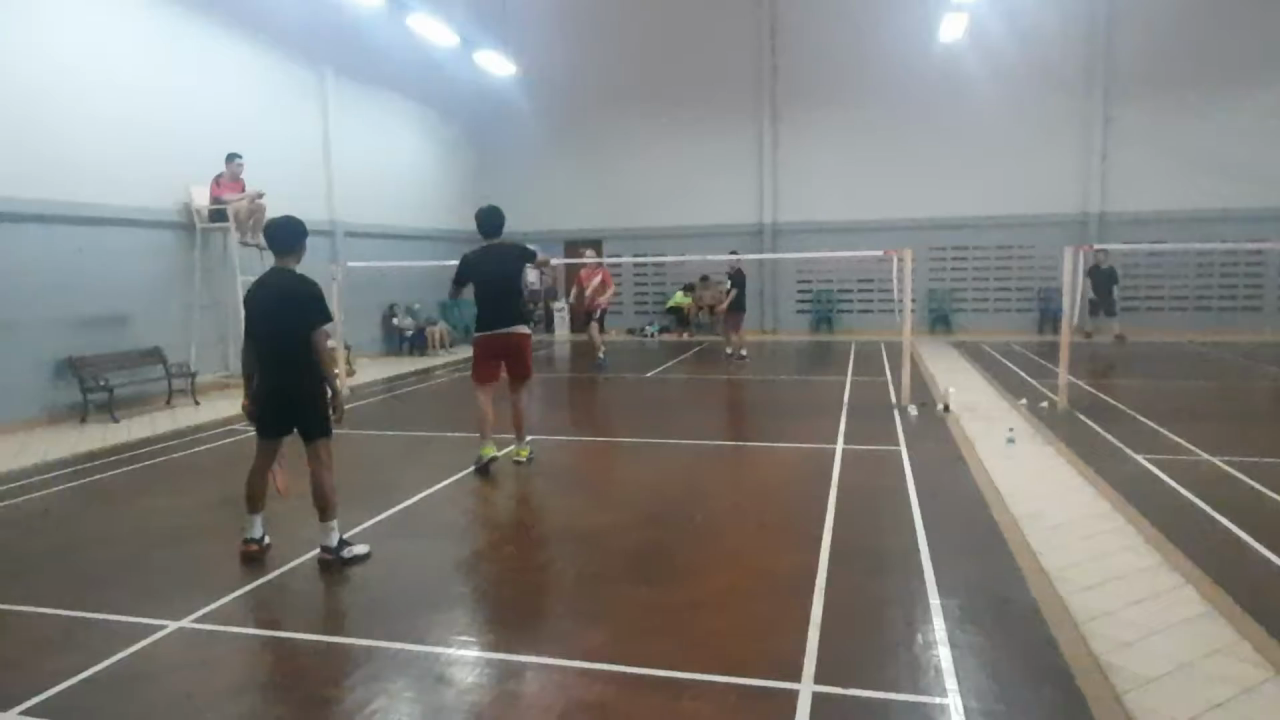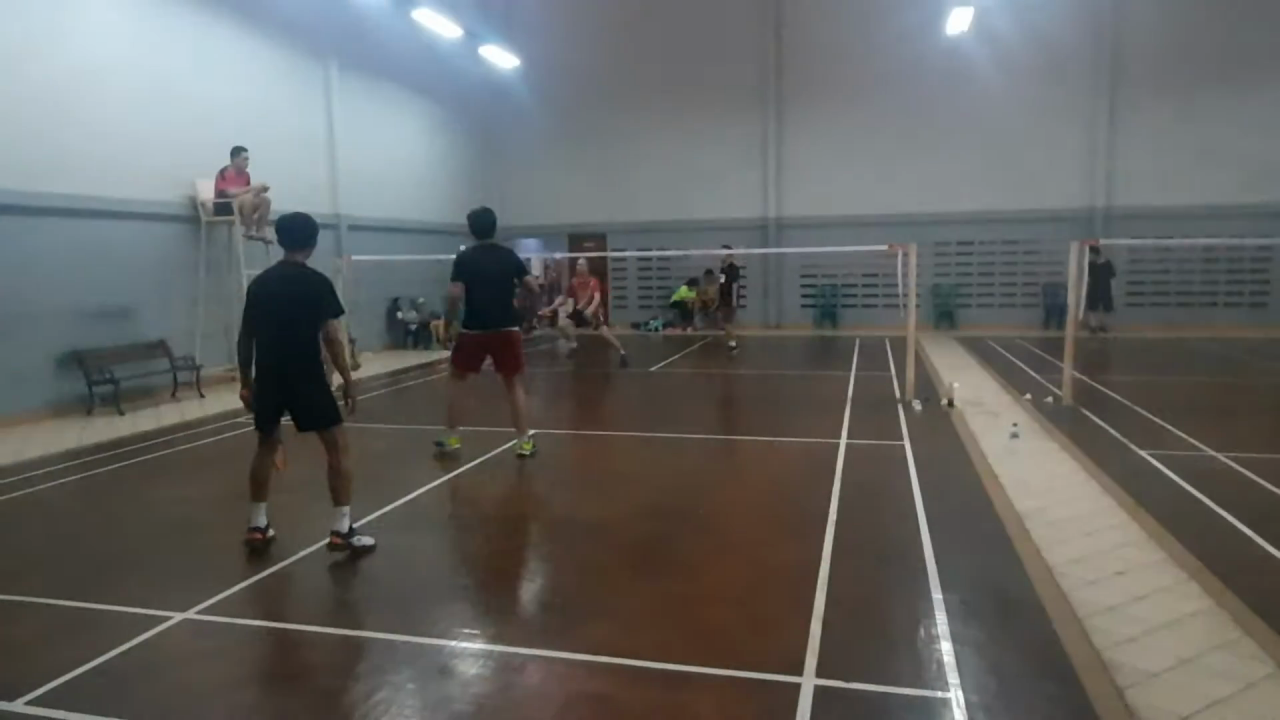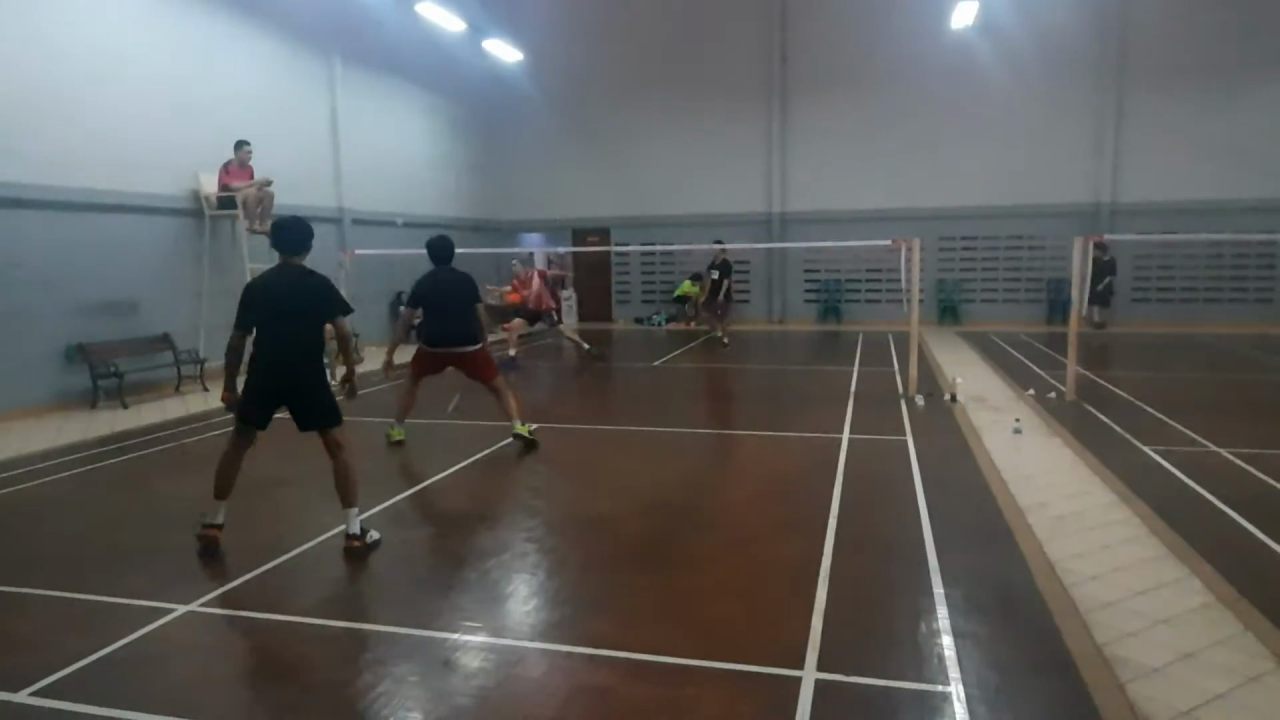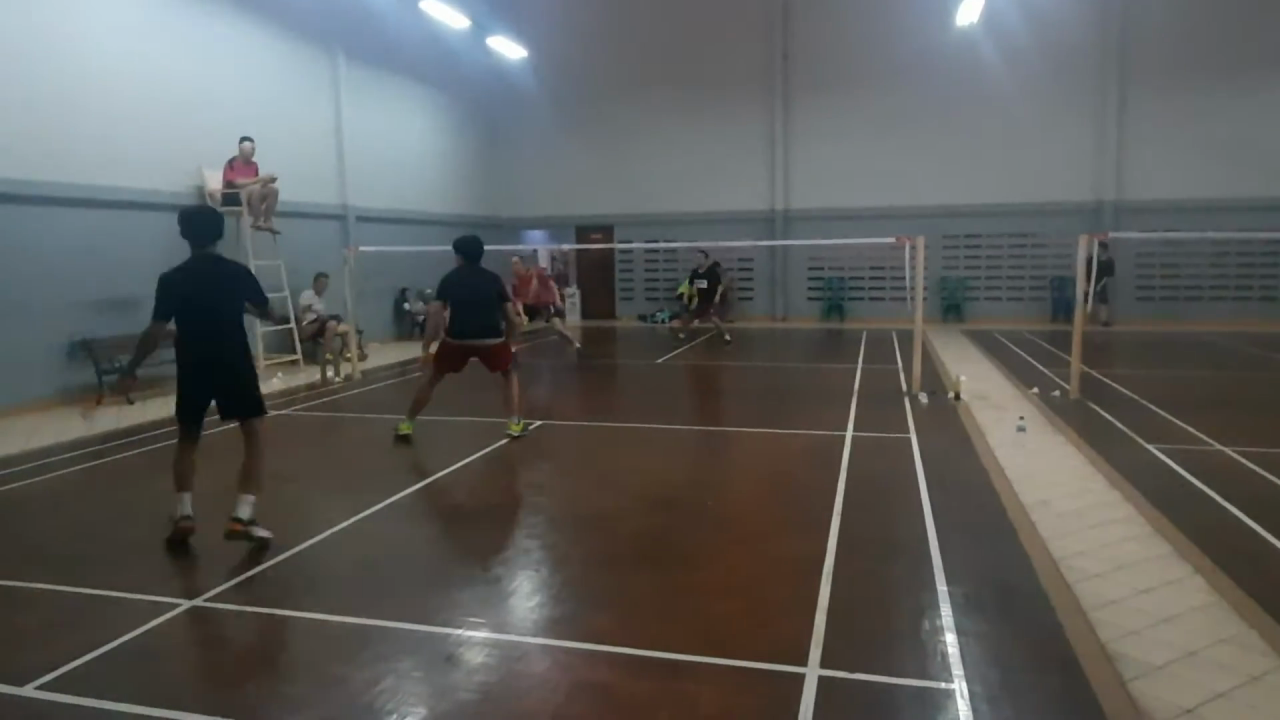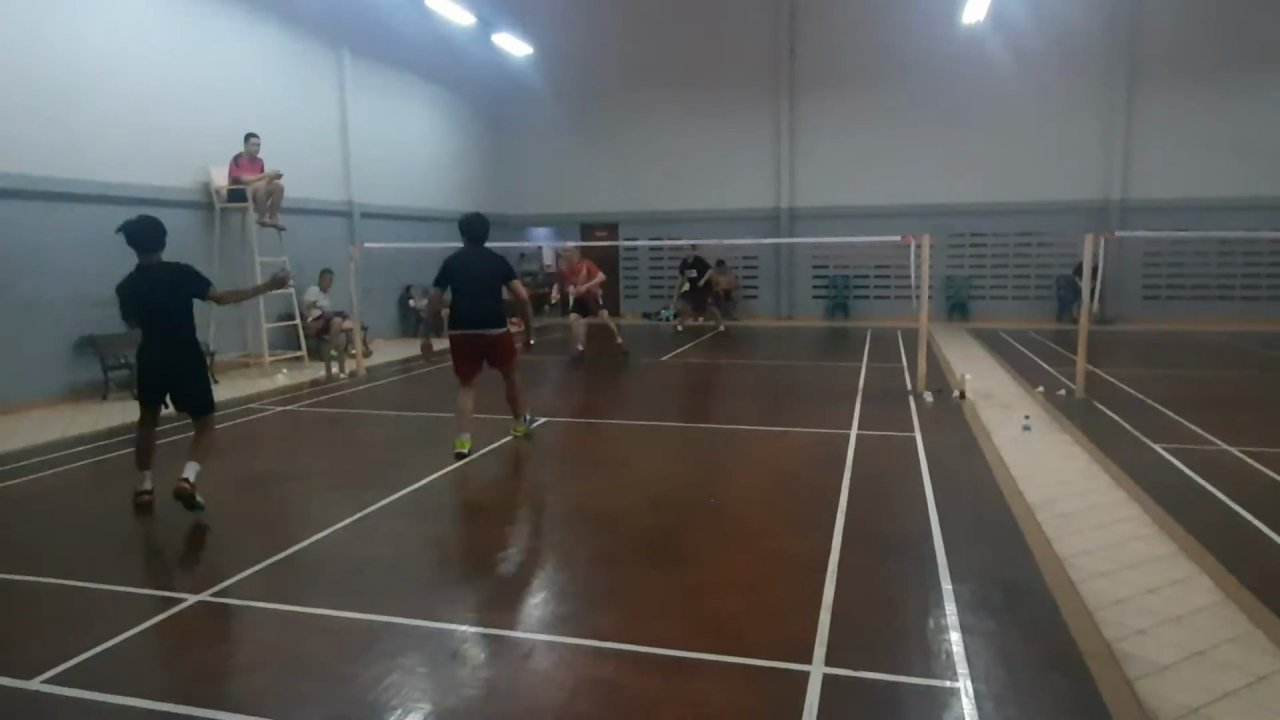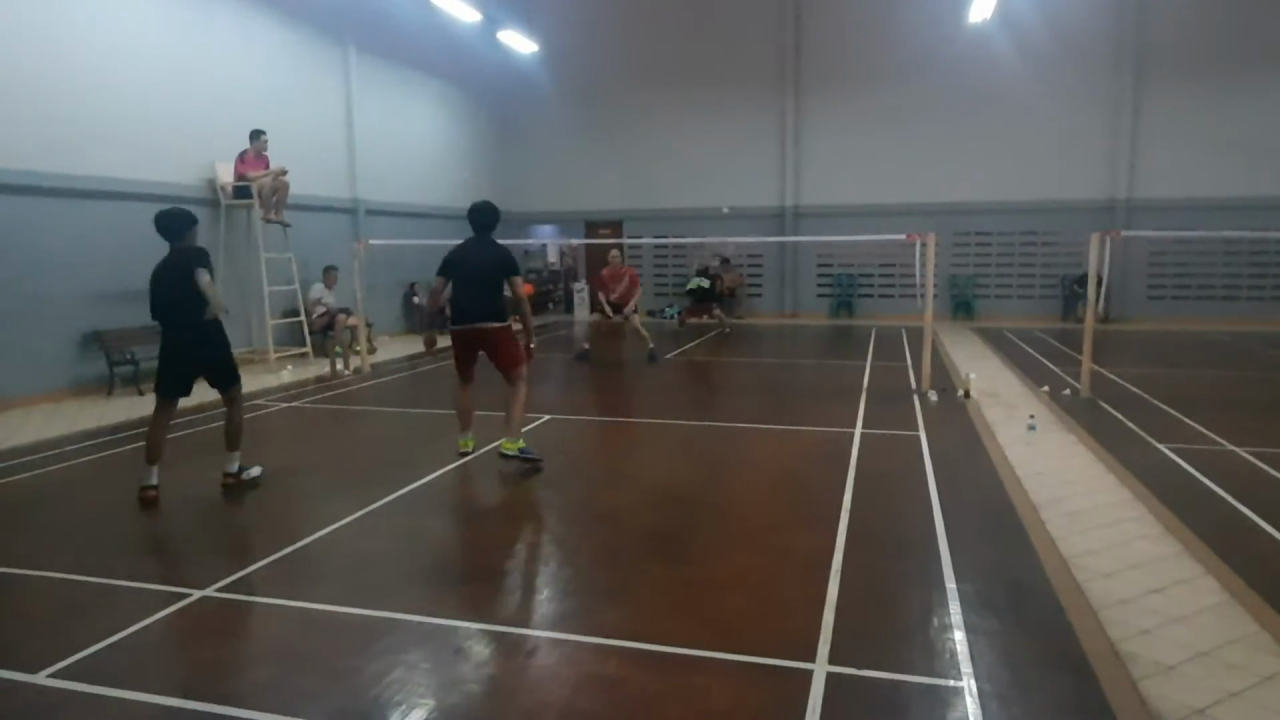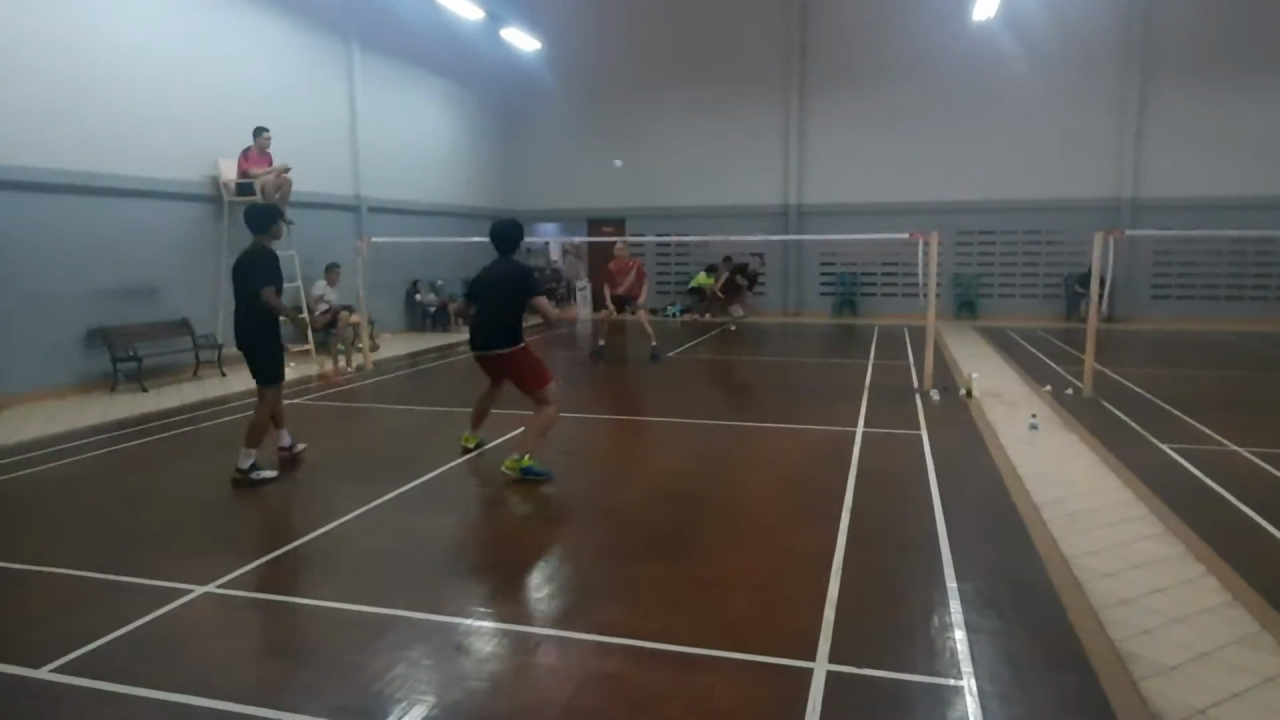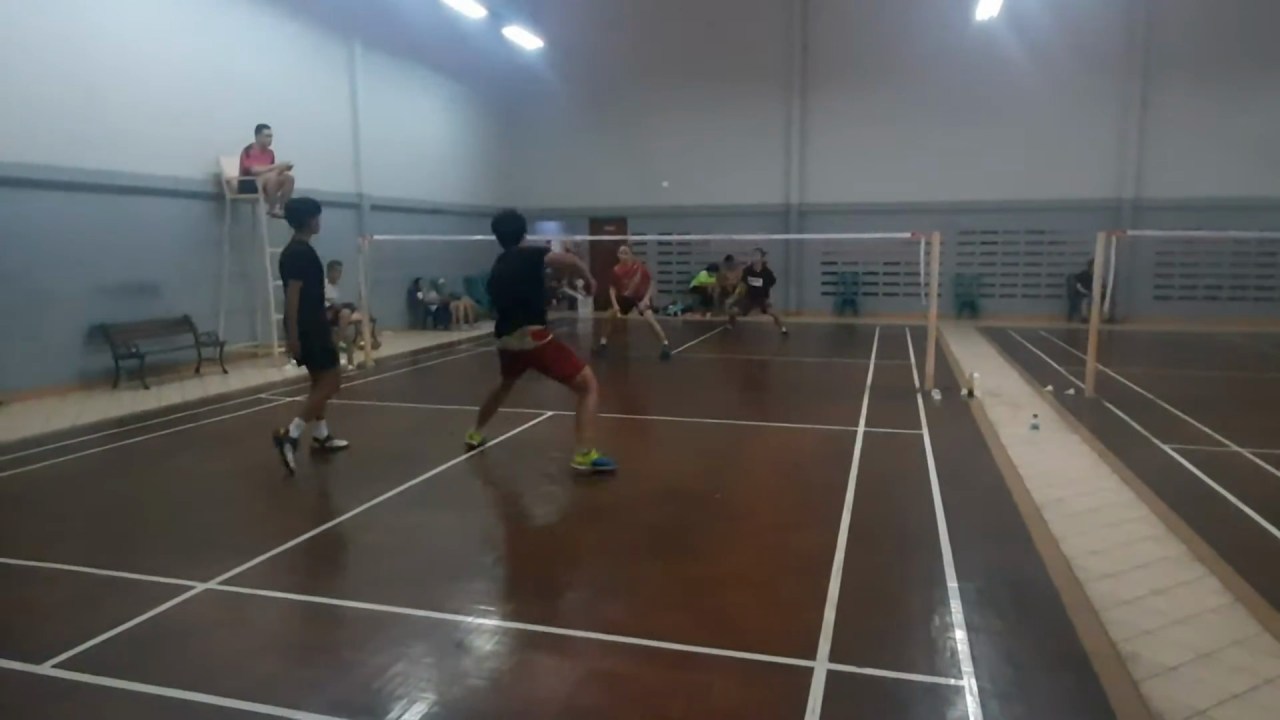
dt=0.4s
person 1, frame 1
left shoulder: (255, 291)
right shoulder: (306, 288)
left elbow: (249, 349)
right elbow: (319, 345)
left wrist: (250, 394)
right wrist: (334, 389)
left hip: (268, 388)
right hip: (304, 387)
left knee: (263, 459)
right knee: (320, 461)
left ankle: (252, 537)
right ankle: (331, 544)
person 1, frame 2
left shoulder: (259, 283)
right shoulder: (316, 282)
left elbow: (245, 338)
right elbow: (331, 336)
left wrist: (246, 383)
right wrist: (348, 380)
left hip: (268, 379)
right hip: (306, 377)
left knee: (266, 447)
right knee: (337, 447)
left ankle: (257, 526)
right ankle: (342, 530)
person 1, frame 3
left shoulder: (256, 286)
right shoulder: (320, 284)
left elbow: (237, 342)
right elbow: (344, 332)
left wrist: (229, 386)
right wrist: (350, 371)
left hip: (264, 377)
right hip: (308, 377)
left knee: (237, 447)
right knee: (338, 448)
left ankle: (213, 525)
right ankle: (354, 532)
person 1, frame 4
left shoulder: (171, 279)
right shoulder: (237, 274)
left elbow: (155, 332)
right elbow: (269, 314)
left wrist: (130, 371)
right wrist: (259, 310)
left hip: (192, 370)
right hip: (234, 366)
left knee: (188, 441)
right knee: (253, 438)
left ankle: (184, 515)
right ankle: (242, 518)
person 1, frame 5
left shoulder: (127, 288)
right shoulder: (179, 273)
right elbow: (220, 298)
right wrist: (269, 286)
left hip: (150, 364)
right hip: (187, 362)
left knee: (147, 423)
right knee: (204, 429)
left ankle: (144, 489)
right ankle: (187, 479)
person 1, frame 6
left shoulder: (158, 273)
right shoulder: (195, 257)
right elbow: (203, 277)
right wrist: (216, 302)
left hip: (174, 347)
right hip: (209, 342)
left knee: (162, 413)
right knee: (234, 401)
left ankle: (150, 482)
right ankle: (232, 471)
person 1, frame 7
left shoulder: (243, 259)
right shoulder: (267, 256)
right elbow: (269, 298)
right wrist: (296, 316)
left hip: (246, 333)
right hip: (262, 335)
left knee: (269, 389)
right knee: (270, 396)
left ankle: (286, 444)
right ankle: (245, 467)
person 1, frame 8
left shoulder: (292, 250)
right shoulder: (303, 251)
right elbow: (292, 293)
right wrist: (292, 334)
left hip: (310, 325)
right hip: (309, 327)
left knee: (320, 380)
right knee: (331, 381)
left ankle: (321, 436)
right ankle: (291, 433)
person 2, frame 1
left shoulder: (470, 259)
right shoulder: (516, 251)
left elbow: (453, 295)
right elbow: (544, 261)
right wrist: (540, 262)
left hip: (486, 333)
right hip: (517, 331)
left knee: (484, 391)
right knee: (517, 389)
left ankle: (488, 447)
right ankle: (521, 447)
person 2, frame 2
left shoulder: (464, 258)
right shoulder: (509, 255)
left elbow: (455, 296)
right elbow: (533, 289)
left hip: (473, 330)
right hip: (507, 328)
left knee: (456, 379)
right knee: (514, 384)
left ankle: (451, 437)
right ankle: (524, 441)
person 2, frame 3
left shoulder: (422, 283)
right shoulder: (467, 280)
left elbow: (404, 321)
right elbow: (482, 319)
left wrist: (390, 354)
right wrist: (483, 342)
left hip: (433, 347)
right hip: (468, 345)
left knee: (413, 380)
right knee: (499, 386)
left ankle: (397, 429)
right ankle: (518, 426)
person 2, frame 4
left shoulder: (450, 279)
right shoulder: (494, 279)
left elbow: (435, 315)
right elbow: (513, 319)
left wrist: (426, 349)
right wrist: (509, 345)
left hip: (456, 339)
right hip: (491, 339)
left knee: (432, 378)
right knee: (509, 372)
left ankle: (406, 424)
right ankle: (514, 423)
person 2, frame 5
left shoulder: (452, 262)
right shoulder: (499, 261)
left elbow: (434, 301)
right elbow: (523, 298)
left wrist: (427, 336)
right wrist: (529, 331)
left hip: (461, 331)
right hip: (495, 328)
left knee: (466, 384)
right knee: (510, 372)
left ankle: (463, 440)
right ankle: (520, 422)
person 2, frame 6
left shoulder: (455, 254)
right shoulder: (503, 254)
left elbow: (435, 292)
right elbow: (521, 297)
left wrist: (429, 328)
right wrist: (530, 336)
left hip: (460, 326)
right hip: (494, 324)
left knee: (465, 381)
right knee: (518, 380)
left ankle: (465, 440)
right ankle: (512, 442)
person 2, frame 7
left shoulder: (482, 275)
right shoulder: (521, 273)
left elbow: (462, 309)
right elbow: (547, 314)
right wrist: (567, 314)
left hip: (480, 348)
right hip: (508, 347)
left knee: (496, 383)
right knee: (549, 403)
left ankle: (471, 437)
right ankle: (518, 461)
person 2, frame 8
left shoulder: (495, 271)
right shoulder: (530, 255)
right elbow: (569, 260)
right wrist: (589, 280)
left hip: (505, 340)
right hip: (534, 338)
left knee: (505, 384)
right knee: (589, 386)
left ankle: (475, 434)
right ankle: (585, 455)
